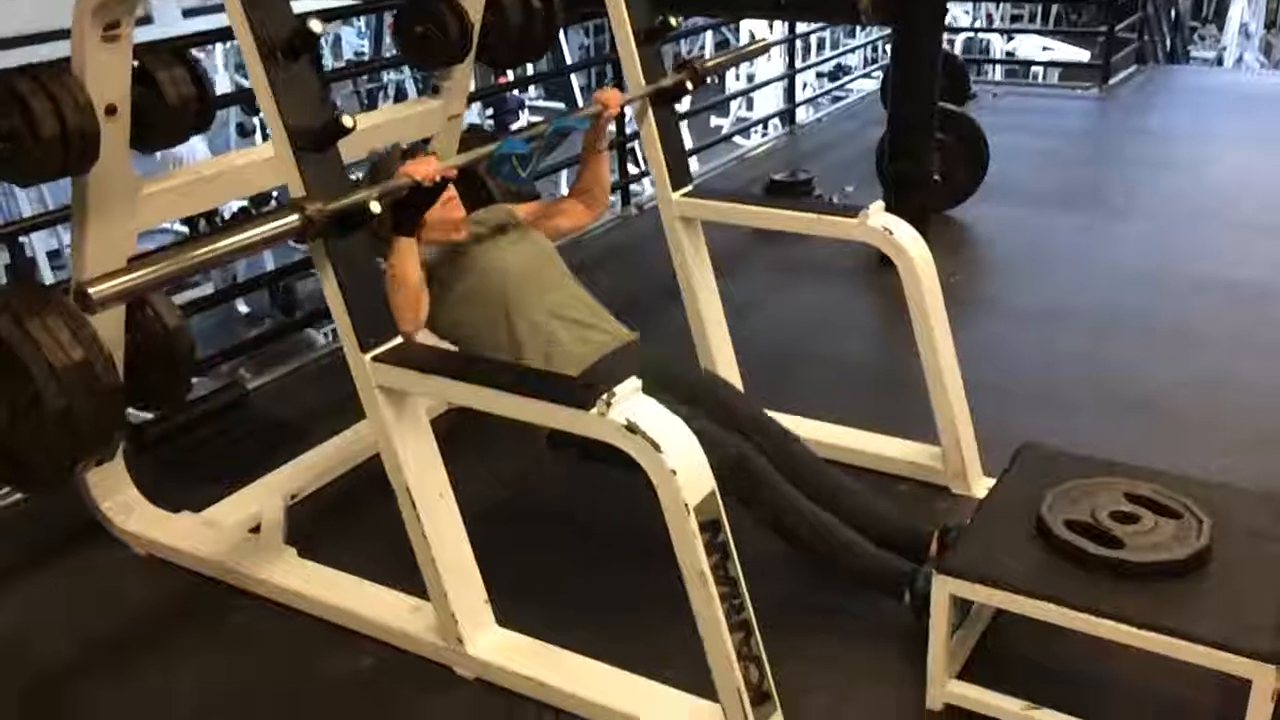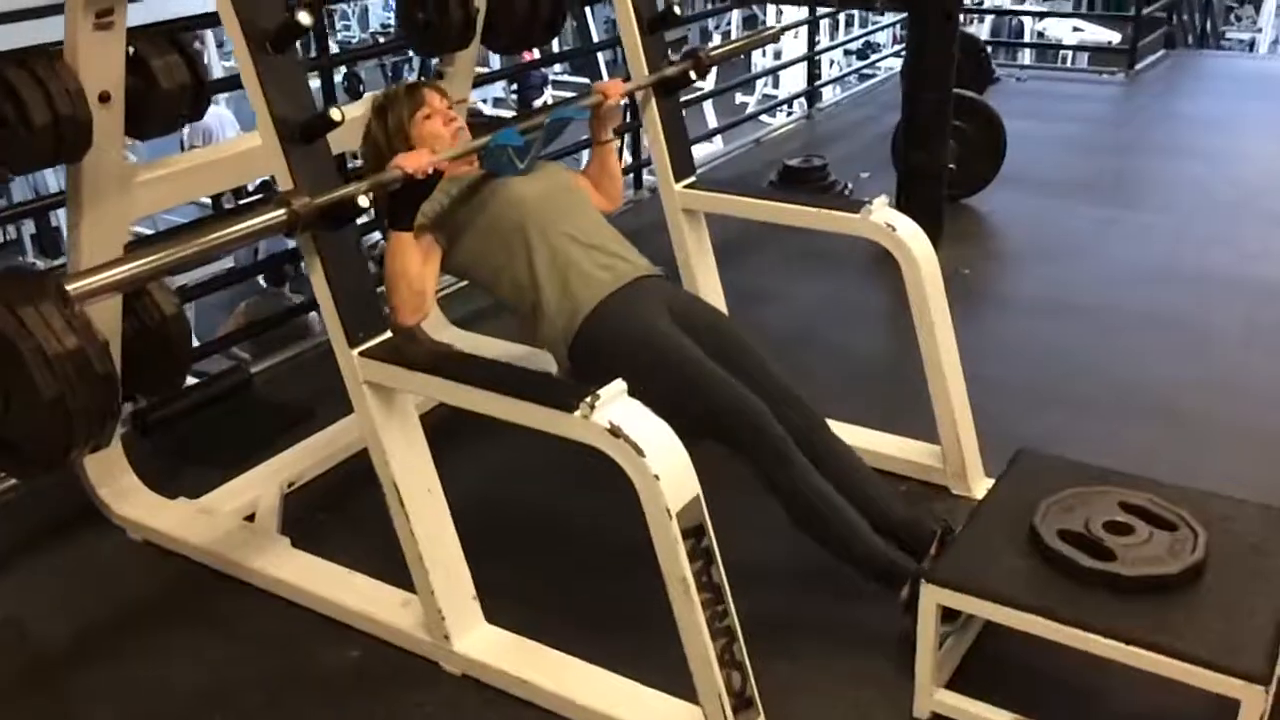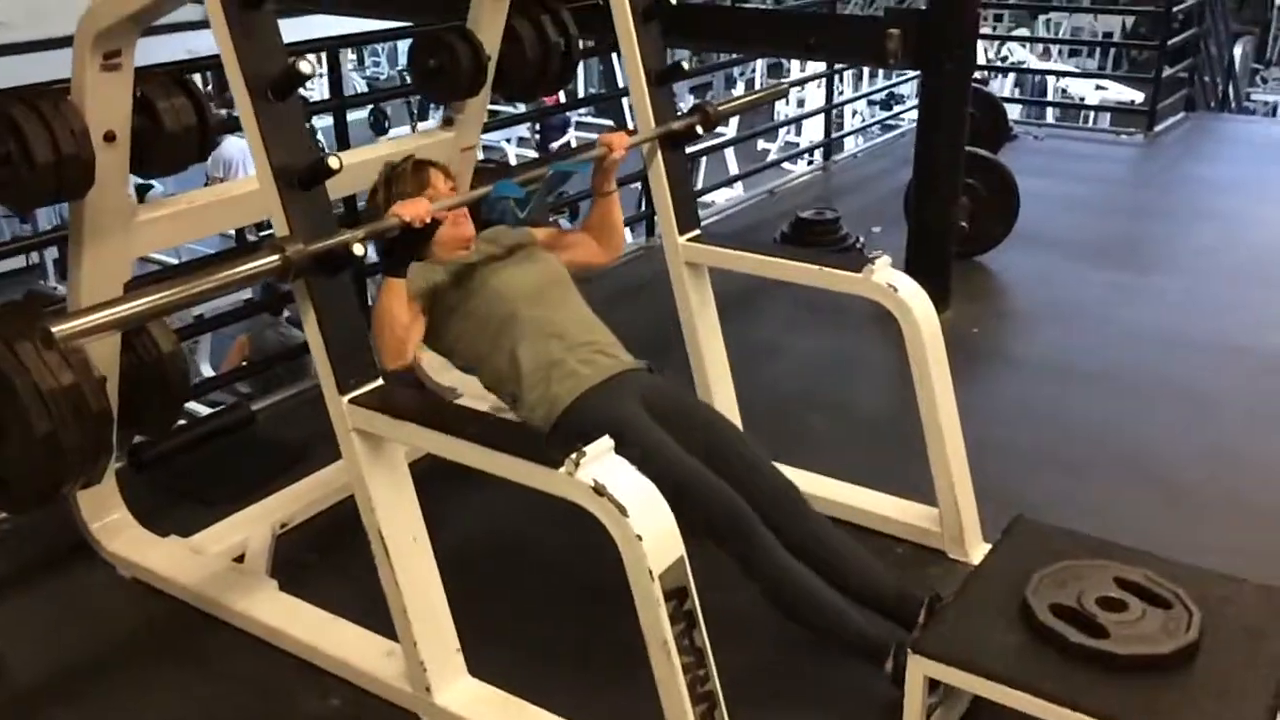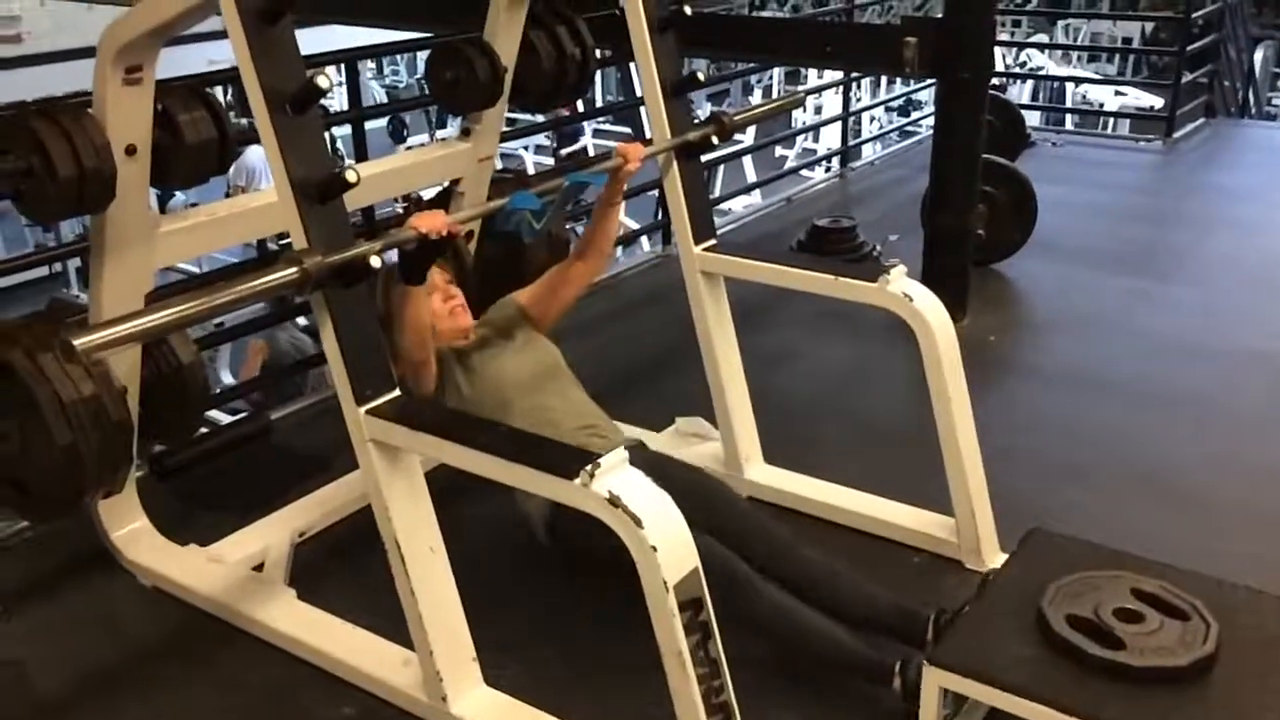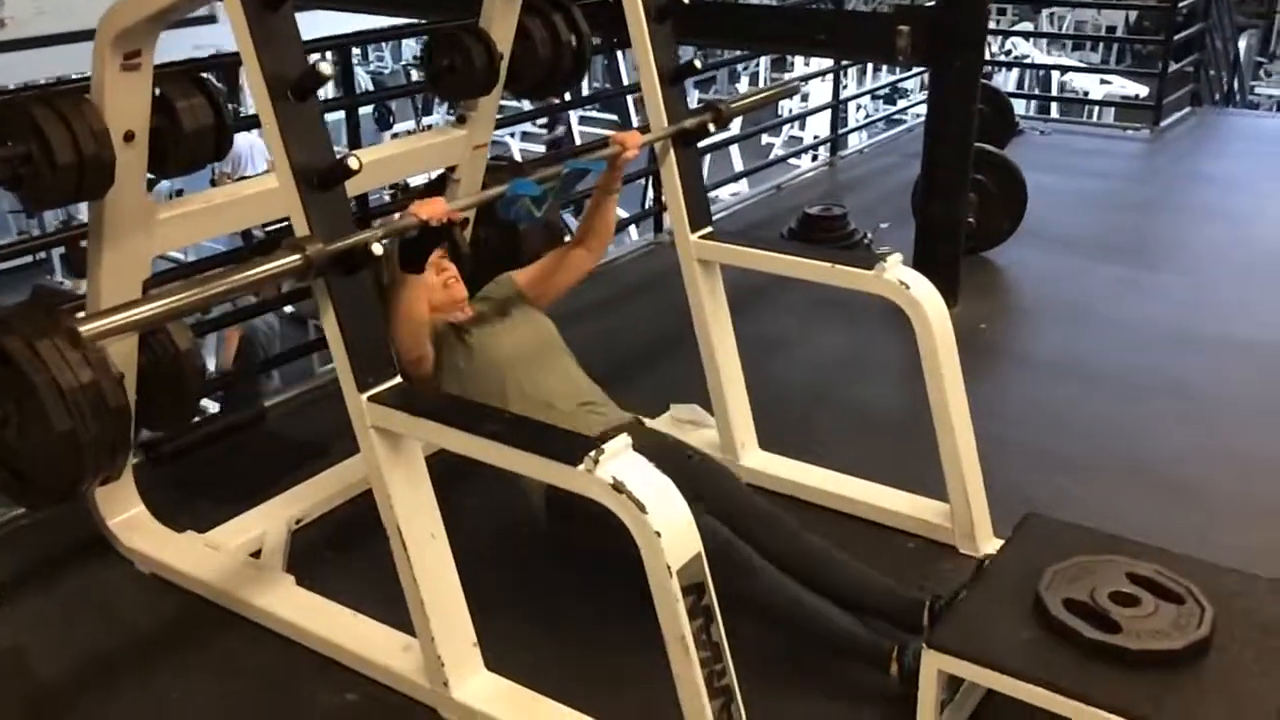
dt=0.3s
person 1, frame 1
left shoulder: (493, 223)
right shoulder: (426, 268)
left elbow: (586, 205)
right elbow: (405, 325)
left wrist: (598, 132)
right wrist: (405, 217)
left hip: (629, 355)
left knee: (780, 447)
right knee: (743, 471)
left ankle: (929, 543)
right ankle: (910, 584)
person 1, frame 2
right shoulder: (433, 210)
left elbow: (608, 198)
right elbow: (409, 315)
left wrist: (602, 122)
right wrist: (399, 208)
left hip: (659, 295)
right hip: (603, 328)
left knee: (799, 424)
right knee: (765, 441)
left ankle: (928, 540)
right ankle: (907, 579)
person 1, frame 3
left shoulder: (507, 240)
right shoulder: (427, 284)
left elbow: (605, 246)
right elbow: (394, 357)
left wrist: (605, 176)
right wrist: (395, 255)
left hip: (637, 381)
right hip: (582, 413)
left knee: (778, 499)
right knee: (738, 525)
left ankle: (919, 611)
right ankle: (894, 654)
person 1, frame 4
left shoulder: (504, 327)
right shoulder: (437, 378)
left elbow: (586, 267)
right elbow: (414, 351)
left wrist: (612, 192)
right wrist: (412, 263)
left hip: (629, 459)
left knee: (770, 543)
right knee: (726, 576)
left ankle: (928, 625)
right ankle: (898, 672)
person 1, frame 5
left shoulder: (500, 301)
right shoulder: (435, 357)
left elbow: (584, 250)
right elbow: (408, 346)
left wrist: (611, 178)
left hip: (627, 436)
left knee: (768, 526)
right knee: (726, 558)
left ankle: (926, 613)
right ankle: (899, 658)
